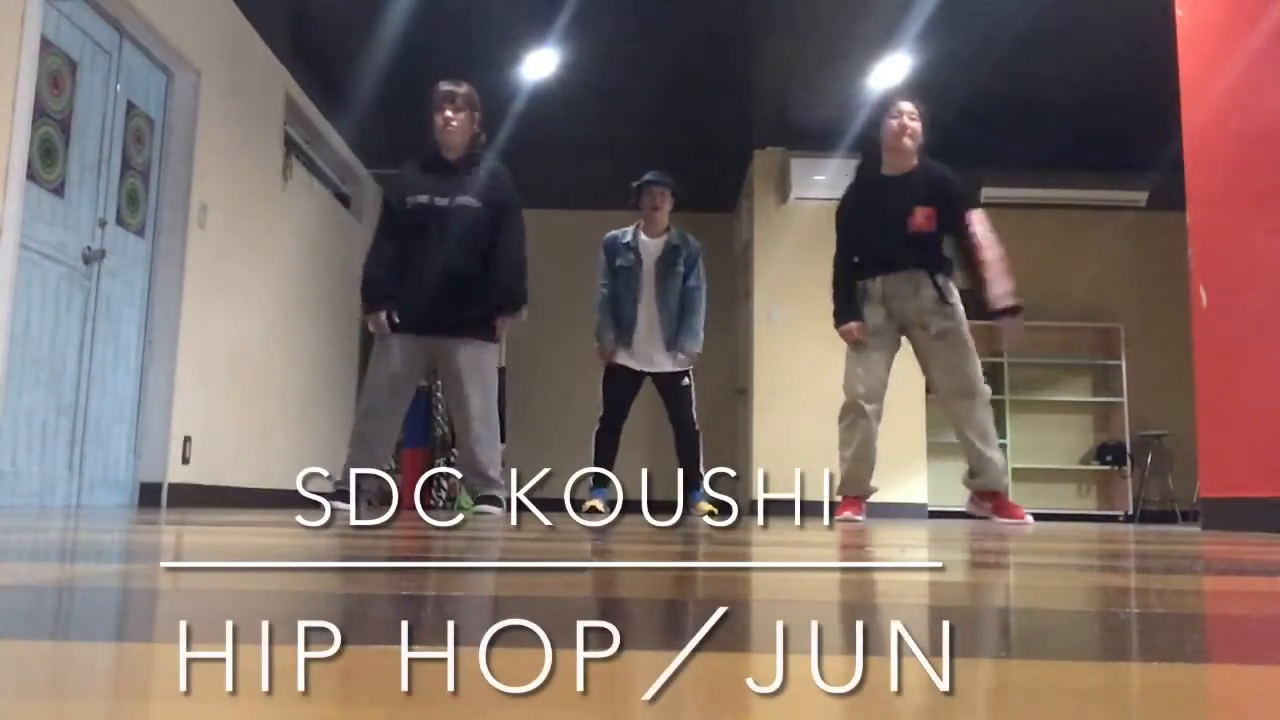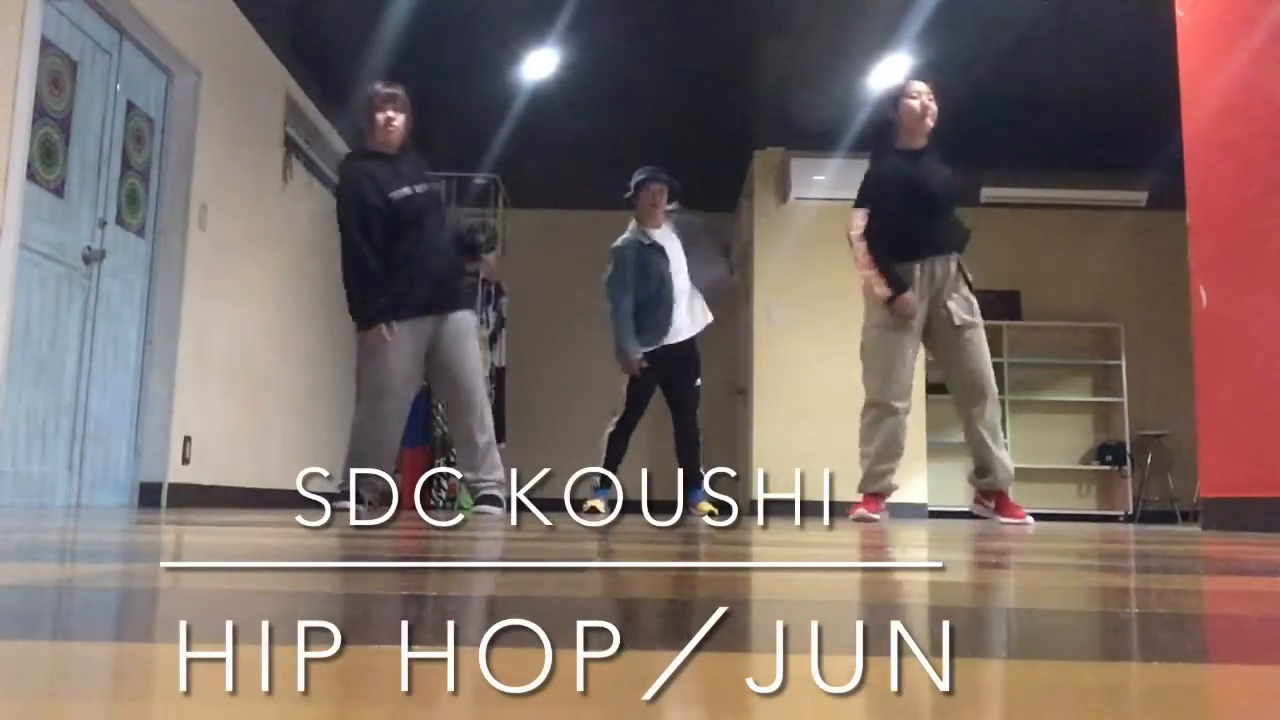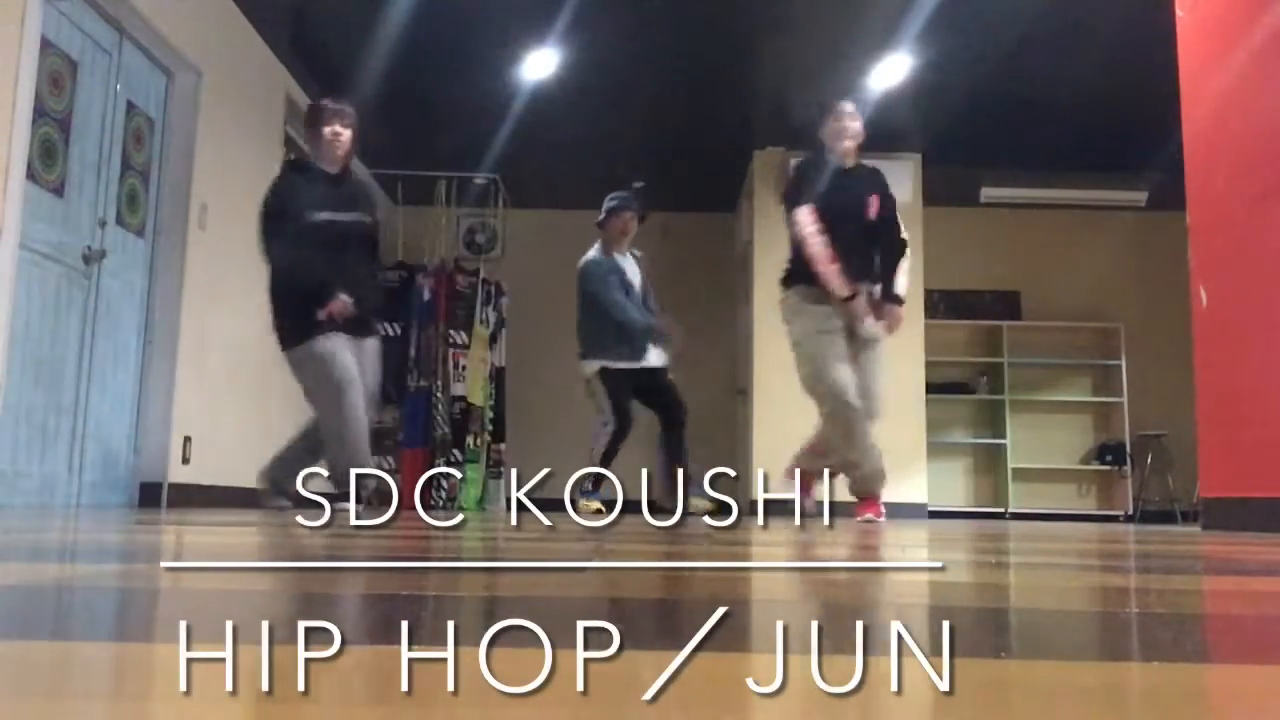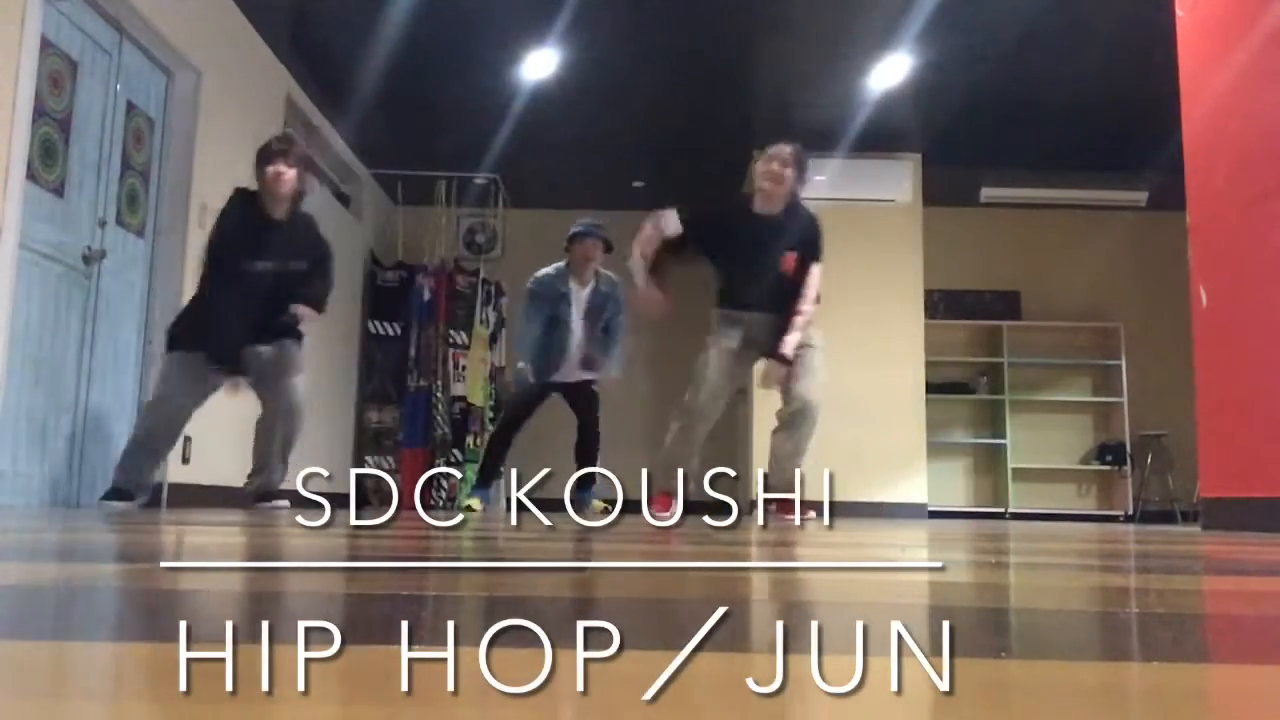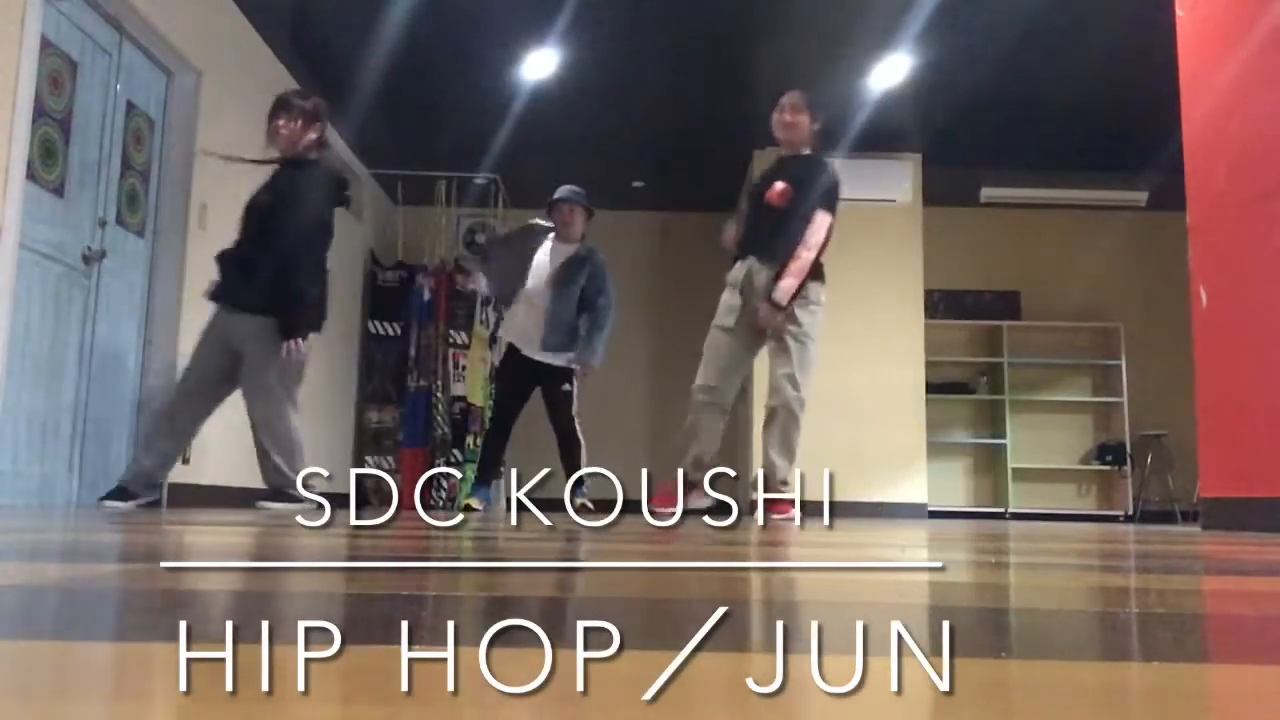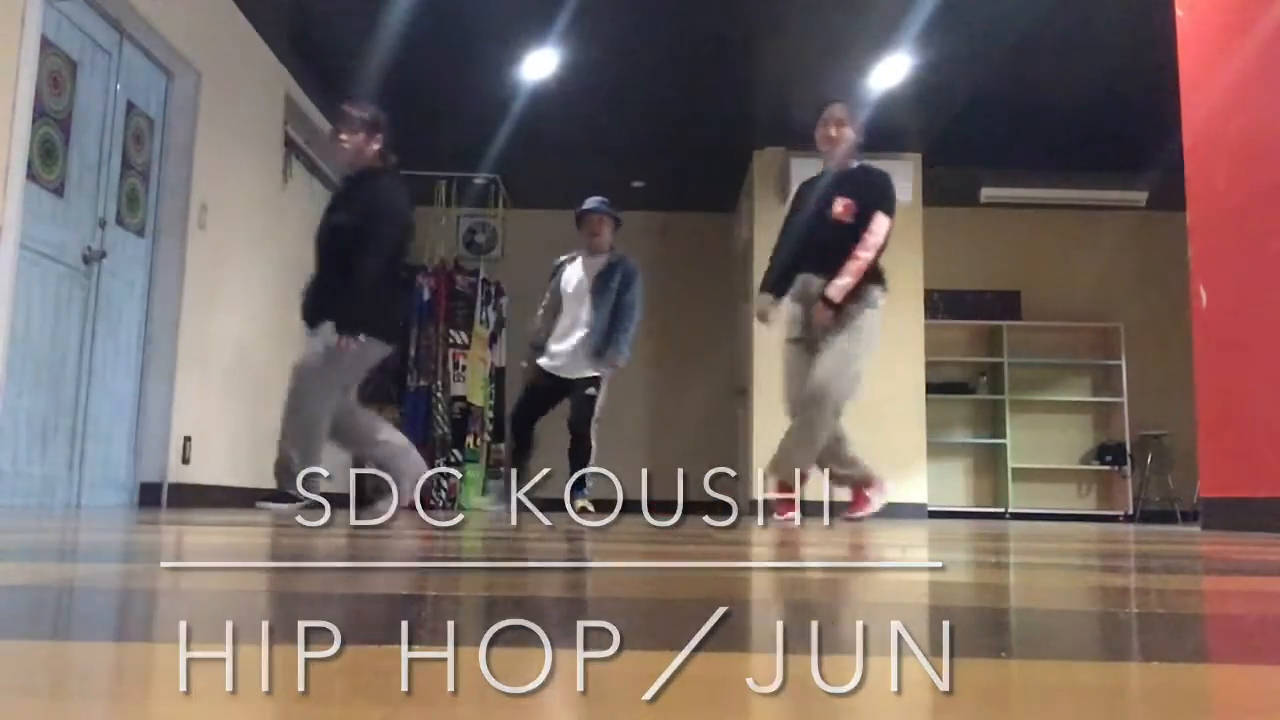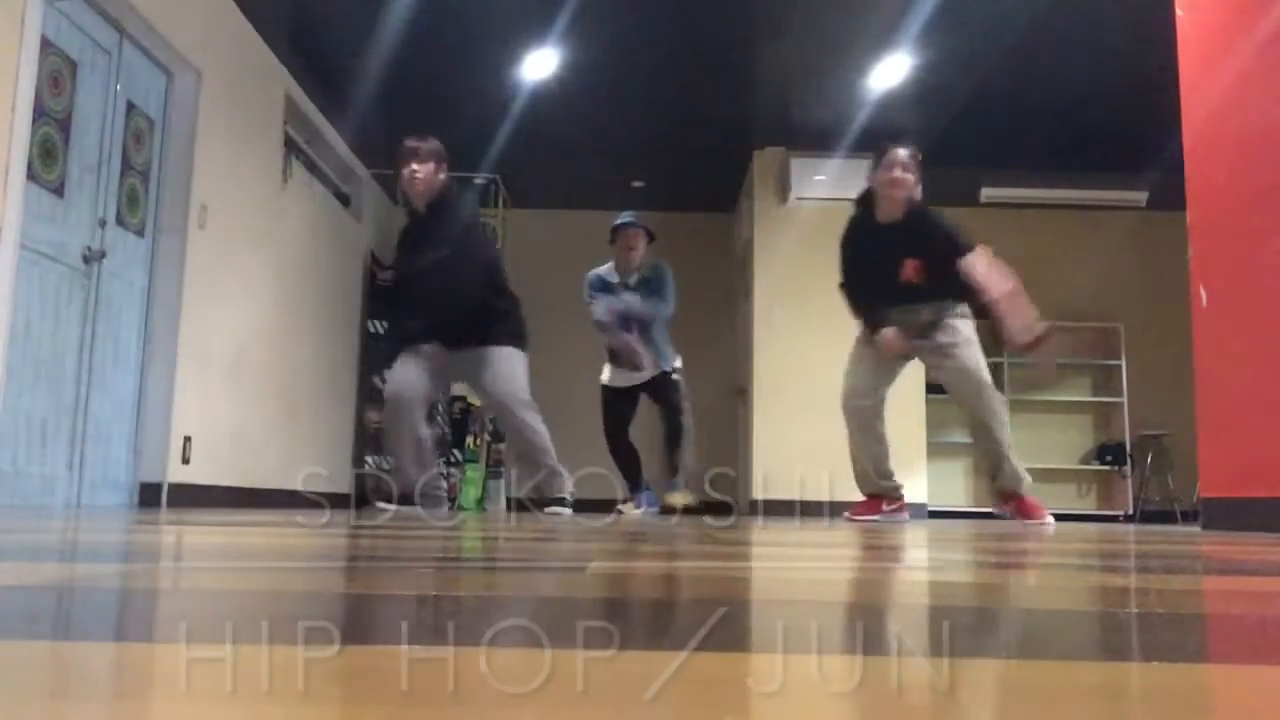
dt=0.4s
person 1, frame 1
left shoulder: (940, 181)
right shoulder: (861, 191)
left elbow: (978, 237)
right elbow: (843, 257)
left wrist: (1002, 301)
right wrist: (845, 311)
left hip: (929, 292)
right hip: (874, 296)
left knee: (968, 390)
right knee: (860, 395)
left ankle: (990, 490)
right ankle: (852, 494)
person 1, frame 2
left shoulder: (932, 159)
right shoulder: (887, 167)
right elbow: (860, 235)
right wrist: (890, 291)
left hip: (949, 278)
right hip: (901, 282)
left knee: (979, 386)
right knee: (887, 393)
left ankle: (992, 490)
right ankle: (873, 491)
person 1, frame 3
left shoulder: (874, 180)
right shoulder: (808, 175)
left elbow: (898, 242)
right elbow: (809, 237)
left wrist: (894, 295)
right wrist: (845, 293)
left hip: (862, 299)
right hip: (812, 298)
left knee: (862, 402)
right knee: (839, 393)
left ankle: (806, 471)
right ankle: (868, 491)
person 1, frame 4
left shoulder: (804, 226)
right shoulder: (724, 213)
left elbow: (807, 296)
right elbow: (662, 226)
left wrist: (785, 354)
right wrist: (643, 276)
left hip: (787, 327)
right hip: (736, 321)
left knee: (803, 401)
right knee: (699, 403)
left ankle: (779, 494)
right ankle: (666, 489)
person 1, frame 5
left shoulder: (821, 175)
right shoulder: (775, 167)
left elbow: (812, 242)
left wrist: (780, 297)
right wrist: (737, 227)
left hip: (795, 291)
right hip: (744, 280)
left knee: (785, 393)
right knee: (710, 386)
left ankle: (777, 491)
right ankle: (690, 482)
person 1, frame 6
left shoulder: (875, 182)
right shoulder: (808, 190)
left elbow: (871, 244)
right elbow: (788, 244)
left wrist: (834, 294)
right wrist: (769, 290)
left hip: (855, 299)
right hip: (806, 295)
left knee: (823, 389)
right knee: (804, 400)
left ankle: (786, 482)
right ankle: (862, 483)
person 1, frame 7
left shoulder: (929, 225)
right shoulder: (859, 231)
left elbow: (982, 269)
right elbow: (854, 288)
left wrist: (1024, 328)
right wrist: (878, 328)
left hip: (940, 316)
right hip: (887, 320)
left knee: (982, 397)
right knee: (858, 399)
left ankle: (1013, 493)
right ankle: (881, 493)
person 2, frame 1
left shoulder: (492, 177)
right shoulder: (409, 179)
left elbow: (509, 245)
right elbow: (386, 244)
left wrist: (509, 302)
right wrist: (377, 298)
left hip: (470, 318)
right hip: (407, 316)
left knee: (476, 410)
right knee: (378, 404)
left ankle: (487, 491)
right ankle: (353, 488)
person 2, frame 2
left shoulder: (417, 166)
right shoulder: (359, 175)
right elbow: (357, 250)
left wrist: (469, 250)
right wrist: (370, 310)
left hip: (450, 303)
right hip: (395, 311)
left knee: (470, 396)
right knee: (383, 404)
left ankle: (487, 487)
right ankle: (357, 489)
person 2, frame 3
left shoulder: (359, 193)
right shoulder: (292, 187)
right elbow: (283, 252)
left wrist: (368, 302)
right wrist: (323, 292)
left hip: (355, 318)
right hip: (309, 318)
left knee: (356, 406)
right knee: (344, 402)
left ankle: (281, 480)
right ankle: (355, 489)
person 2, frame 4
left shoulder: (306, 232)
right shoulder: (235, 221)
left elbow: (319, 277)
right elbow: (221, 294)
left wrist: (309, 303)
right wrist: (228, 359)
left hip: (271, 338)
right hip: (208, 337)
left knee: (286, 402)
right knee: (168, 407)
left ankle: (266, 484)
right ankle: (129, 484)
person 2, frame 5
left shoulder: (311, 185)
right shoulder: (287, 175)
left elbow: (301, 253)
left wrist: (299, 322)
left hip: (273, 315)
right hip: (239, 307)
left knee: (268, 397)
right knee: (191, 391)
left ankle: (289, 487)
right ankle: (141, 482)
person 2, frame 6
left shoulder: (385, 194)
right shoulder: (353, 190)
left elbow: (377, 262)
left wrist: (354, 320)
right wrist: (316, 312)
left hip: (360, 322)
right hip: (335, 316)
left knee: (310, 389)
right knee: (332, 404)
left ankle: (295, 487)
right ankle: (406, 473)
person 2, frame 7
left shoulder: (461, 214)
right shoulder: (412, 234)
left elbow: (465, 276)
right elbow: (406, 294)
left wrist: (421, 330)
right wrist: (407, 338)
left hip: (491, 333)
right hip: (434, 340)
left knee: (514, 406)
right knee: (399, 394)
left ankle: (555, 490)
right ankle: (426, 491)
person 3, frame 1
left shoulder: (687, 247)
right shoulder: (615, 243)
left elbow: (695, 297)
right elbow: (605, 294)
left wrist: (691, 343)
right wrist: (605, 338)
left hip: (671, 354)
right hip: (624, 352)
left knee: (685, 422)
right knee: (610, 421)
left ankle: (695, 493)
right ankle: (599, 491)
person 3, frame 2
left shoulder: (672, 224)
right shoulder: (627, 247)
right elbow: (620, 300)
right wrist: (625, 349)
left hip: (683, 340)
right hip: (647, 345)
left knee: (687, 419)
right knee: (628, 417)
left ankle: (695, 493)
right ankle: (602, 490)
person 3, frame 3
left shoulder: (634, 259)
right shoulder: (594, 265)
right elbow: (616, 308)
left wrist: (660, 329)
right wrist: (656, 327)
left hip: (643, 358)
right hip: (606, 361)
left knee: (675, 413)
right knee: (617, 423)
left ankle: (683, 490)
right ankle: (588, 491)
person 3, frame 4
left shoulder: (610, 287)
right shoulder: (545, 282)
left elbow: (615, 331)
right elbow: (529, 326)
left wrist: (606, 364)
right wrist: (524, 370)
left hip: (581, 372)
right hip: (539, 369)
left knee: (590, 424)
right knee: (509, 423)
left ankle: (586, 493)
right ankle: (481, 490)
person 3, frame 5
left shoulder: (591, 262)
right shoulder: (537, 238)
left elbow: (601, 312)
right elbow: (498, 254)
left wrist: (590, 355)
right wrist: (487, 282)
left hip: (558, 356)
right hip: (519, 348)
left knee: (564, 423)
right knee: (501, 419)
left ankle: (578, 491)
right ankle: (481, 488)
person 3, frame 6
left shoulder: (623, 269)
right shoulder: (565, 266)
left elbow: (628, 316)
left wrist: (616, 355)
right wrist: (534, 352)
left hip: (592, 365)
right hip: (552, 361)
left knee: (581, 425)
right knee: (521, 416)
left ankle: (579, 492)
right ankle: (515, 483)
person 3, frame 7
left shoulder: (658, 273)
right shoulder: (598, 278)
left elbow: (662, 309)
right elbow: (600, 313)
left wrist: (622, 304)
right wrist: (620, 340)
left hip: (660, 365)
right hip: (619, 371)
left knee: (676, 414)
right knee: (615, 434)
left ankle: (673, 484)
right ankle: (639, 493)
